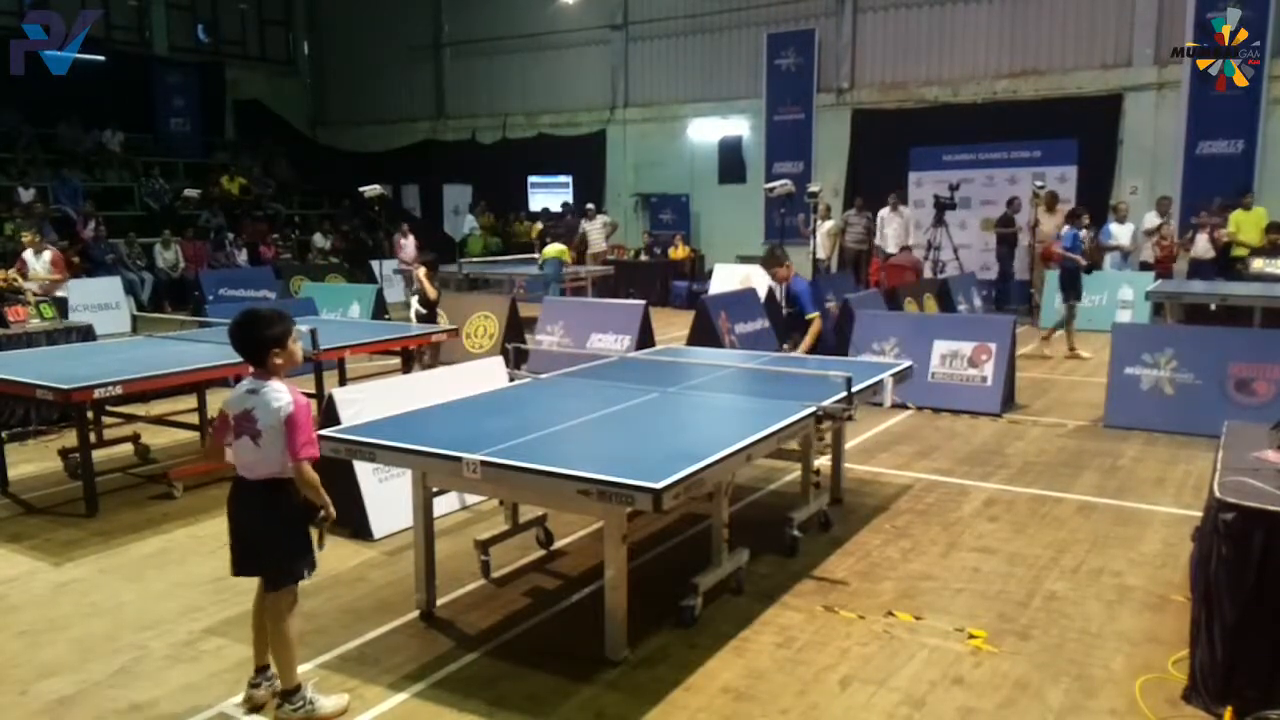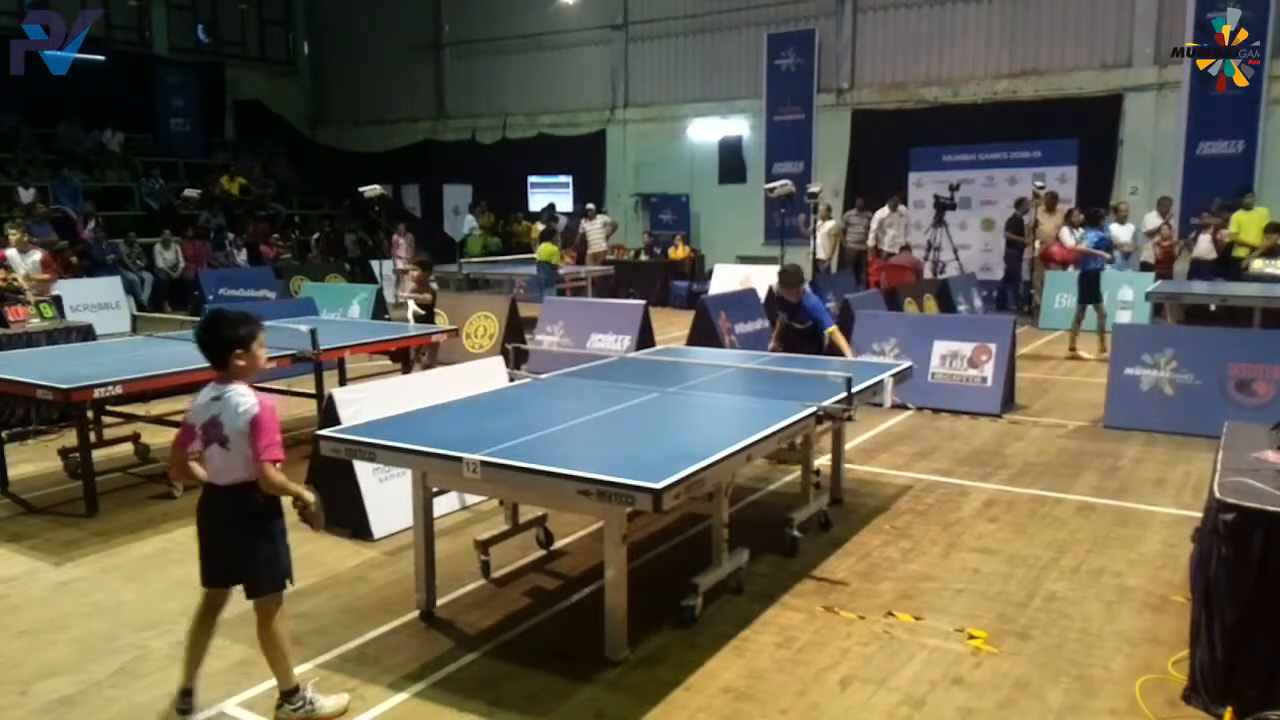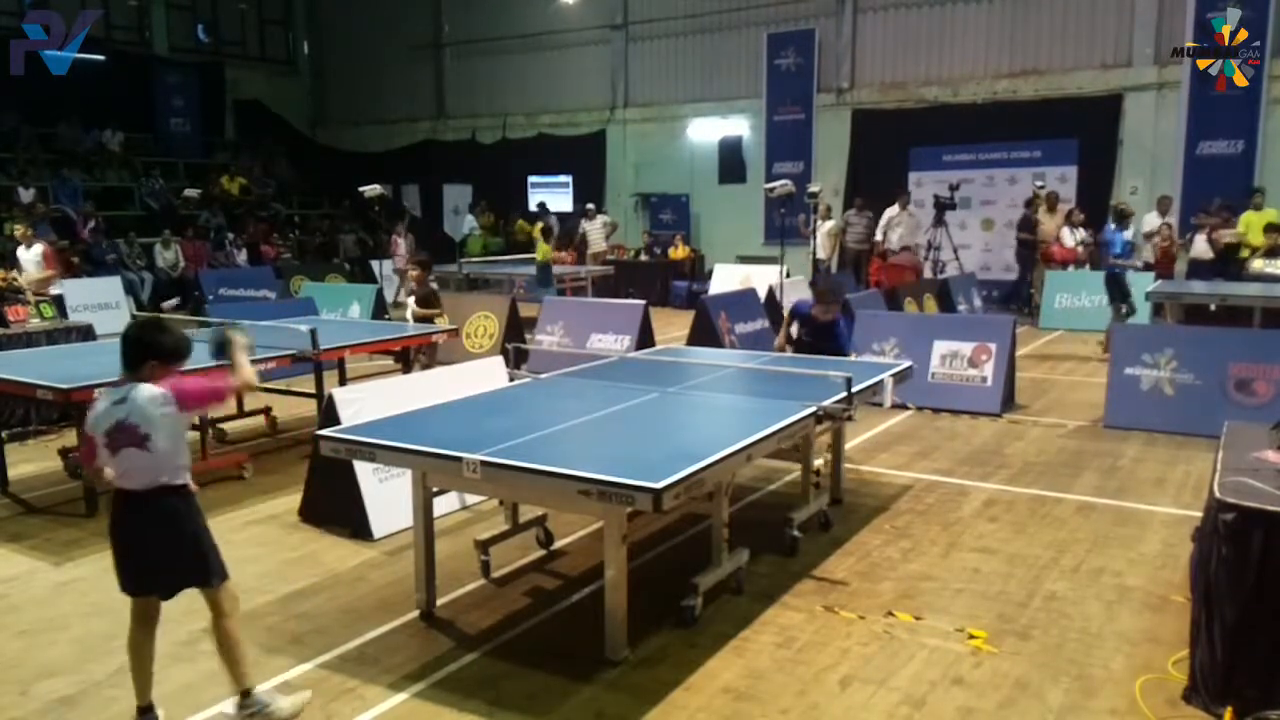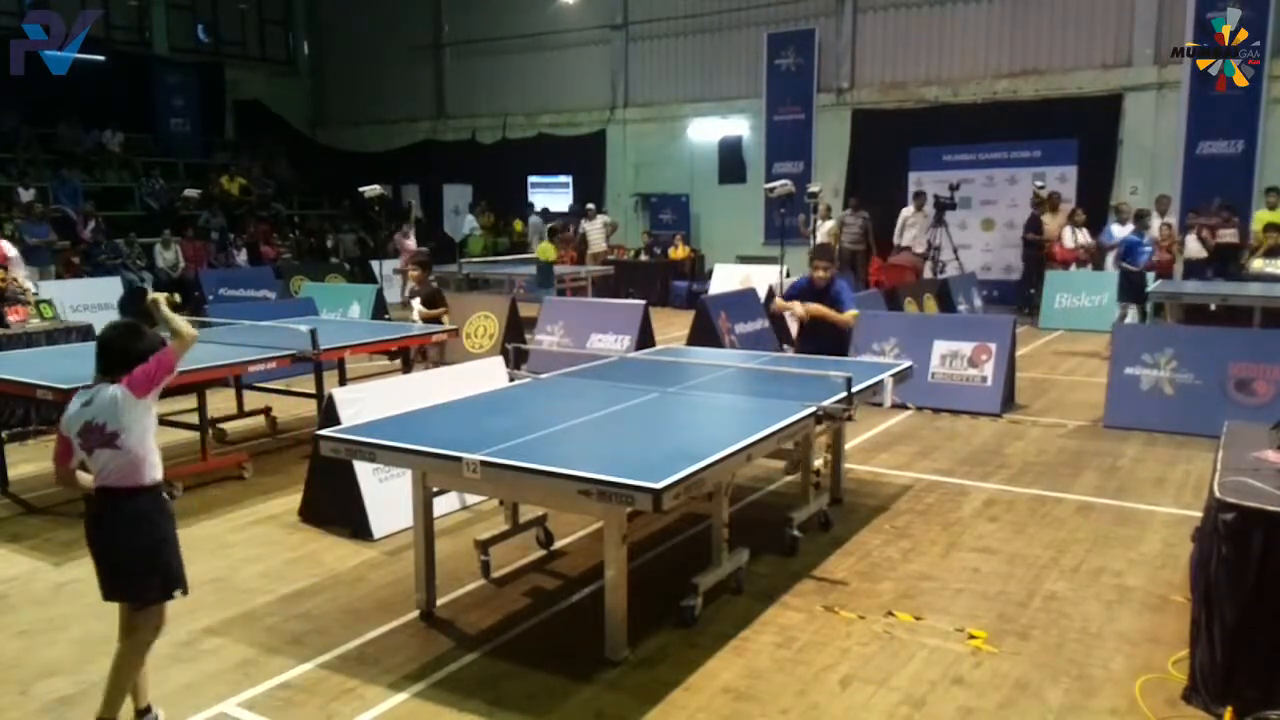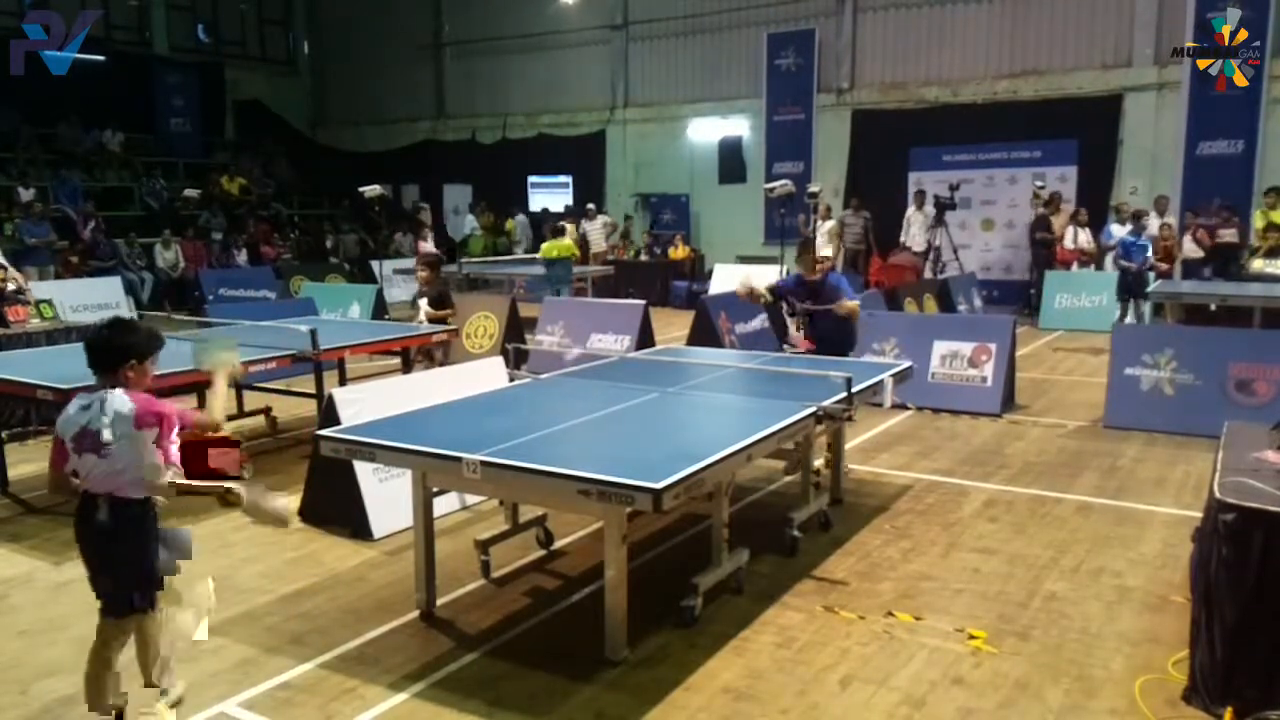
dt=0.4s
person 1, frame 1
left shoulder: (237, 395)
right shoulder: (292, 403)
left elbow: (212, 450)
right elbow: (303, 473)
right wrist: (325, 504)
left hip: (244, 497)
right hip: (279, 502)
left knee: (267, 592)
right knee: (282, 602)
left ankle: (261, 678)
person 1, frame 2
left shoulder: (200, 403)
right shoulder: (257, 406)
left elbow: (179, 464)
right elbow: (267, 476)
right wrist: (302, 494)
left hip: (213, 505)
right hip: (251, 508)
left knee: (212, 600)
right knee: (269, 607)
person 1, frame 3
left shoulder: (99, 409)
right shoulder: (171, 396)
left elbow: (94, 470)
right elbow: (245, 381)
right wrist: (238, 349)
left hip: (126, 513)
right hip: (172, 509)
left knee: (143, 613)
right knee: (224, 603)
person 1, frame 4
left shoulder: (74, 410)
right shoulder: (131, 393)
left elbow: (66, 477)
right elbow: (187, 337)
right wrist: (160, 308)
left hip: (103, 514)
right hip: (143, 512)
left knee: (132, 617)
right knee: (148, 625)
person 1, frame 5
left shoulder: (71, 413)
right shoulder: (140, 409)
left elbow: (58, 481)
right elbow: (210, 424)
left hip: (92, 517)
right hip: (127, 522)
left knee: (147, 598)
right knee: (115, 630)
left ankle: (155, 686)
